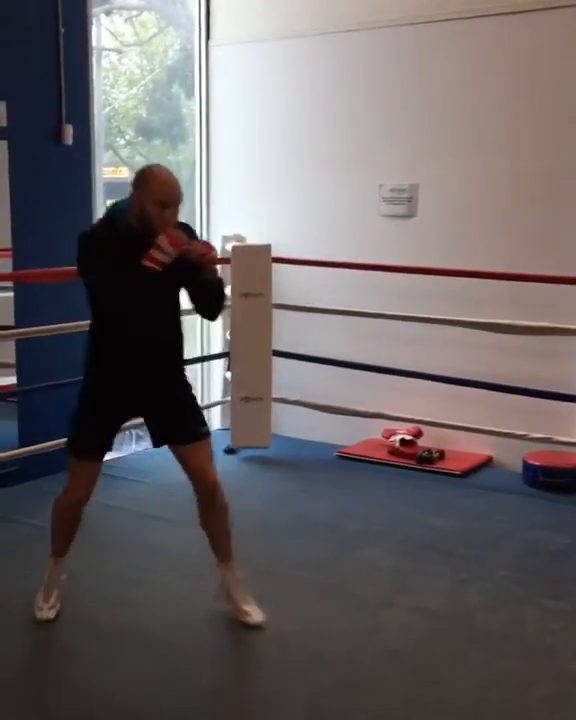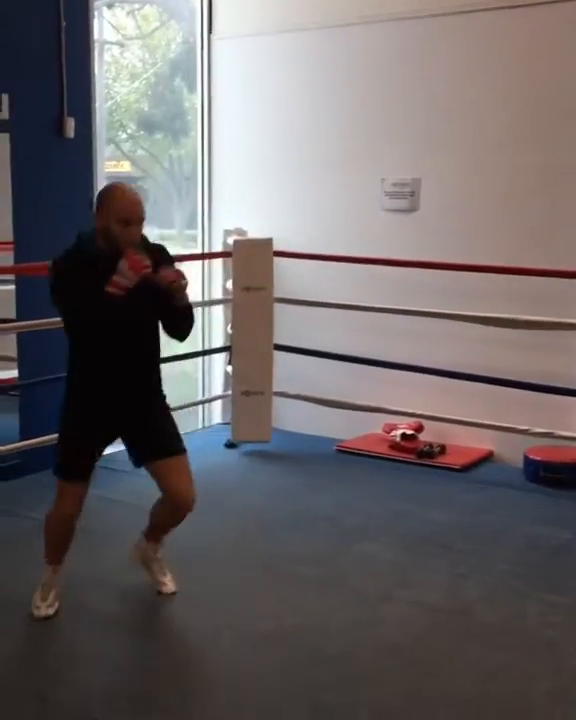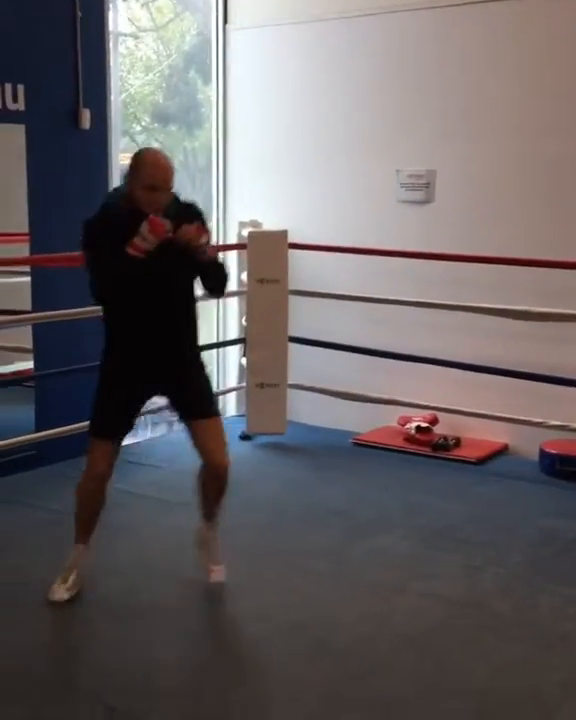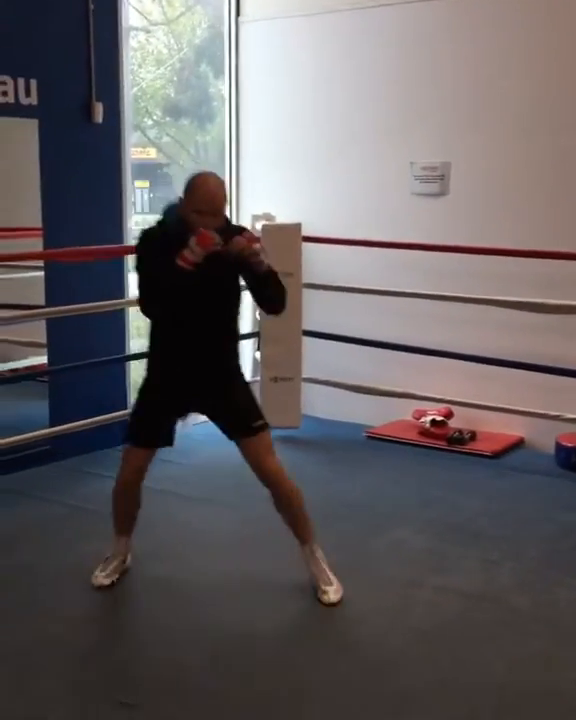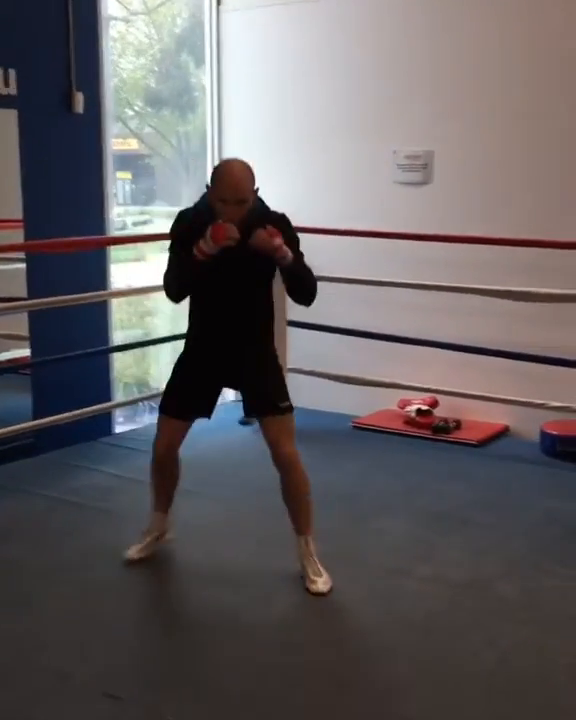
dt=0.2s
person 1, frame 1
left shoulder: (182, 239)
right shoulder: (98, 242)
left elbow: (210, 310)
right elbow: (107, 305)
left wrist: (209, 273)
right wrist: (147, 267)
left hip: (167, 377)
right hip: (109, 380)
left knee: (207, 483)
right knee: (78, 490)
left ankle: (230, 583)
right ankle: (55, 575)
person 1, frame 2
left shoulder: (154, 257)
right shoulder: (71, 267)
left elbow: (181, 331)
right elbow: (78, 333)
left wrist: (177, 299)
right wrist: (110, 292)
left hip: (145, 397)
right hip: (88, 402)
left knee: (181, 496)
right knee: (67, 507)
left ankle: (148, 548)
right ankle: (52, 577)
person 1, frame 3
left shoulder: (185, 217)
right shoulder: (101, 225)
left elbow: (216, 287)
right elbow: (104, 294)
left wrist: (204, 253)
right wrist: (133, 252)
left hip: (179, 357)
right hip: (123, 360)
left knee: (217, 461)
right knee: (98, 468)
left ankle: (208, 533)
right ankle: (78, 559)
person 1, frame 4
left shoulder: (240, 240)
right shoulder: (157, 241)
left elbow: (274, 306)
right elbow: (152, 306)
left wrist: (260, 266)
right wrist: (181, 266)
left hip: (223, 373)
right hip: (167, 374)
left knee: (271, 472)
right knee: (130, 473)
left ankle: (315, 561)
right ankle: (119, 552)
person 1, frame 5
left shoulder: (274, 225)
right shoulder: (190, 223)
left elbow: (306, 294)
right elbow: (175, 290)
left wrist: (283, 254)
right wrist: (200, 254)
left hip: (256, 351)
right hip: (201, 350)
left knee: (285, 454)
right knee: (164, 447)
left ankle: (307, 553)
right ankle: (159, 523)
